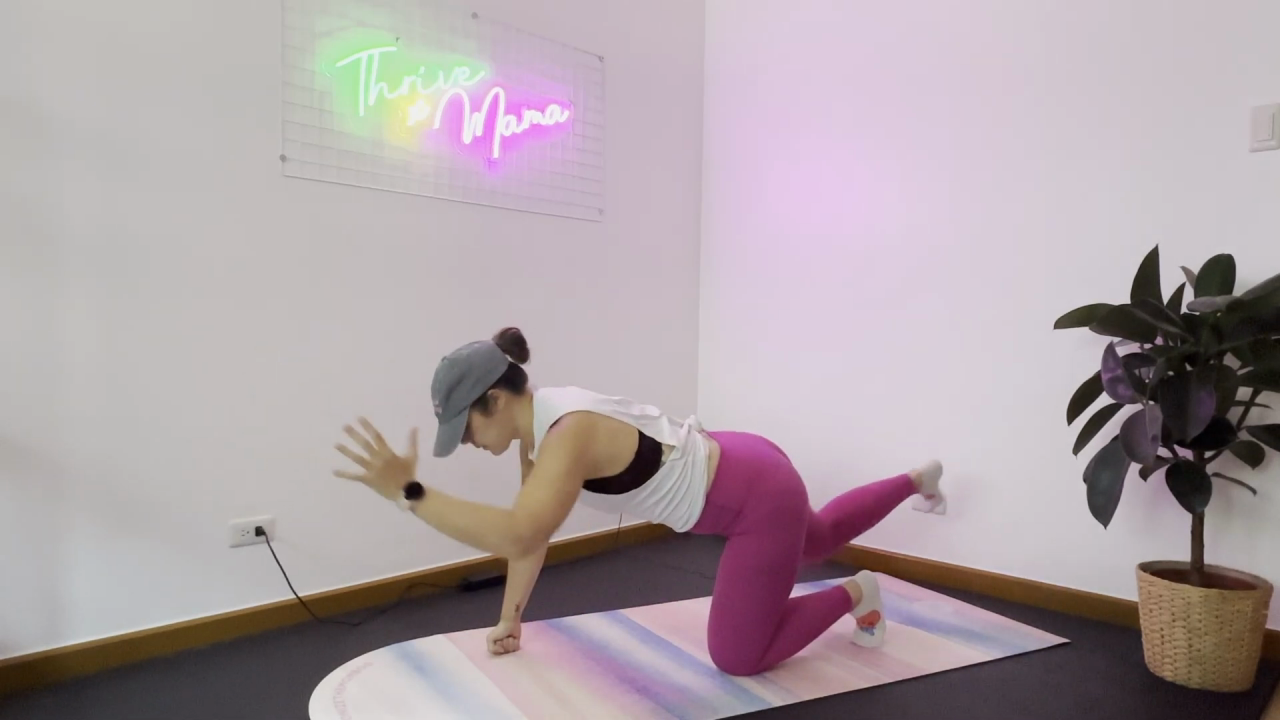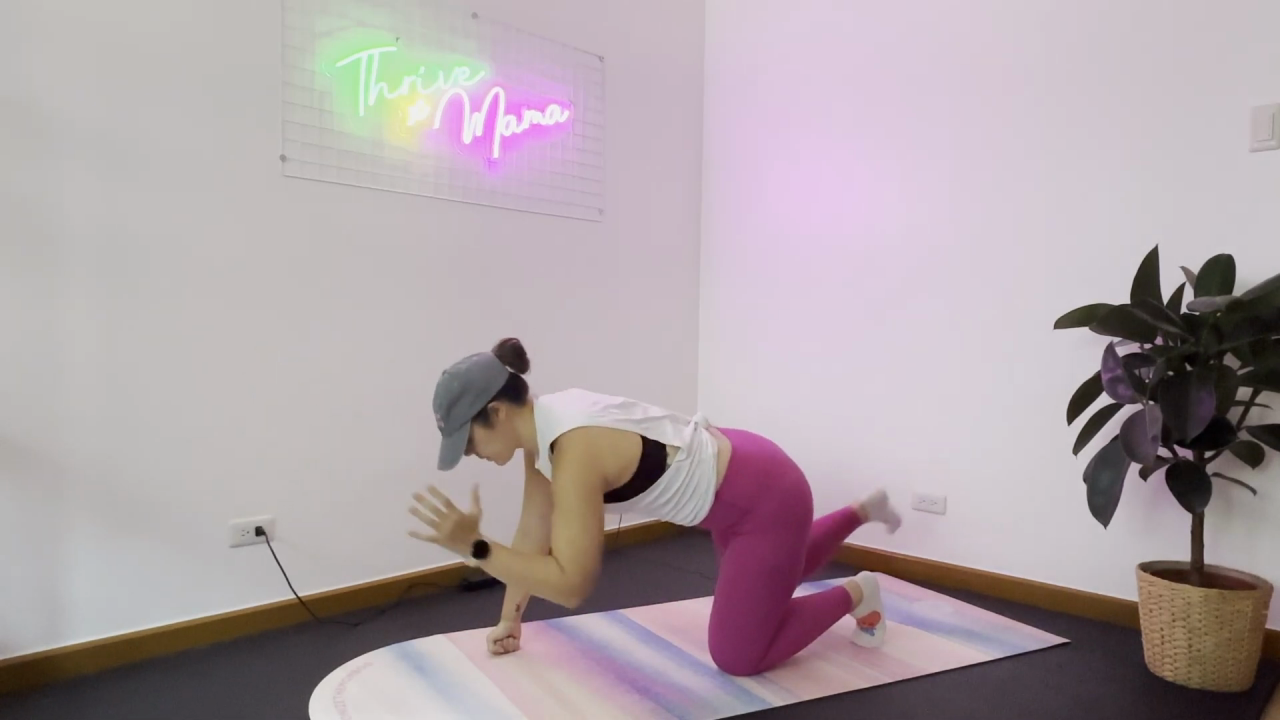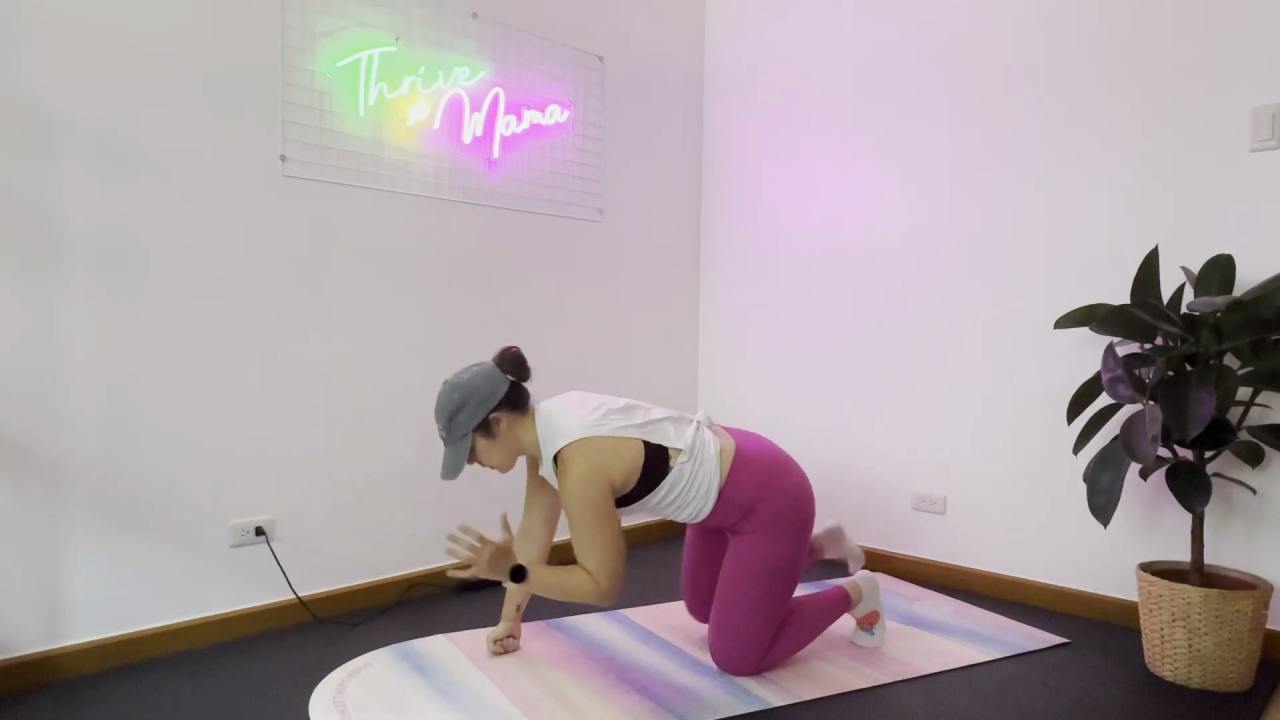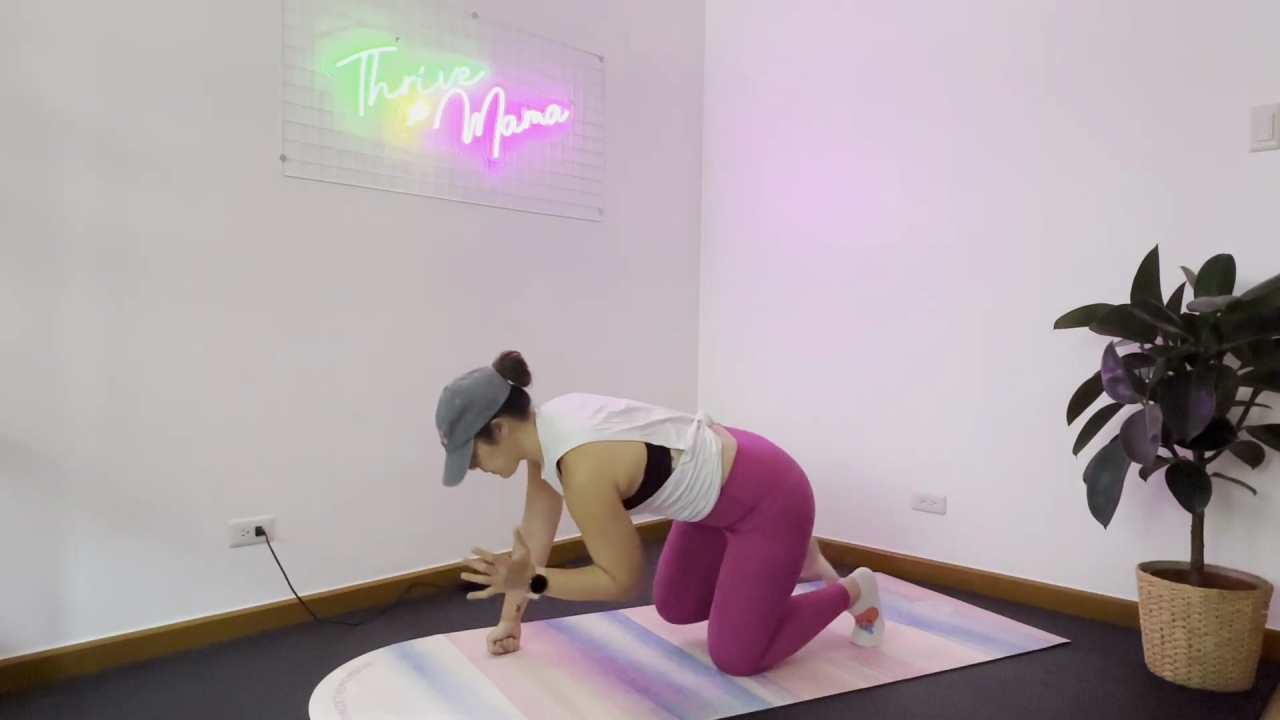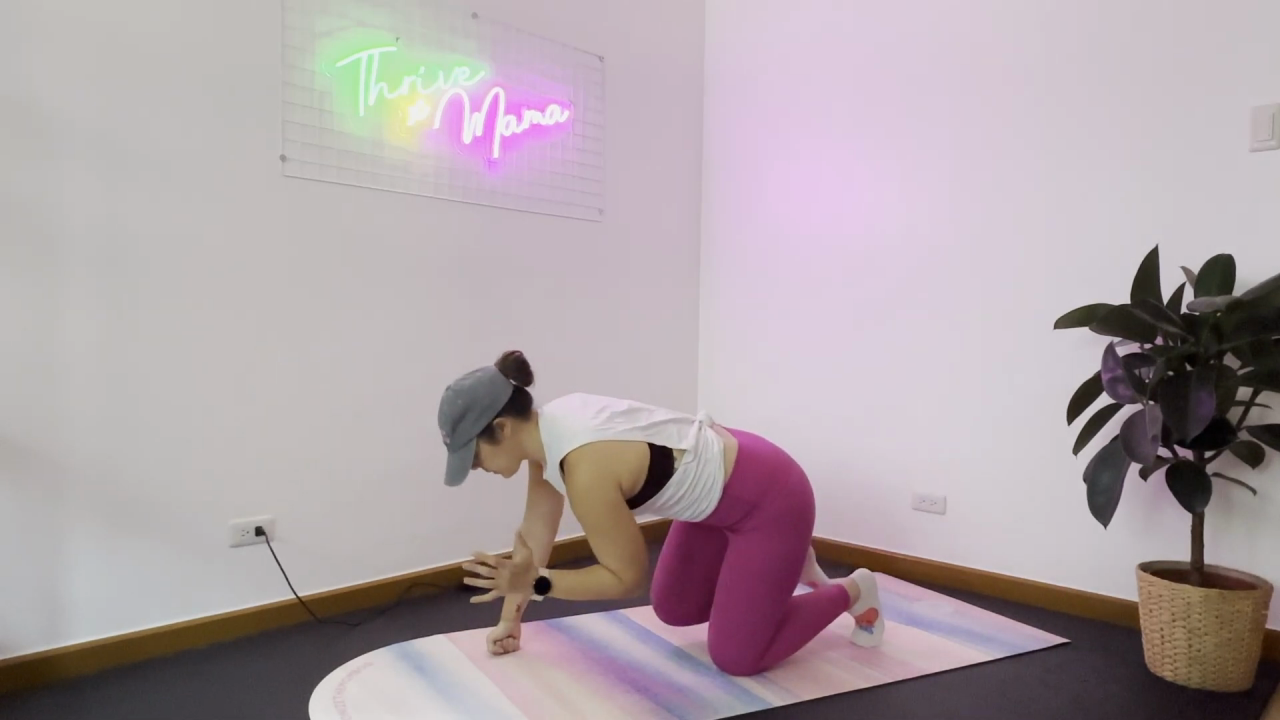
dt=0.2s
person 1, frame 1
left shoulder: (568, 435)
right shoulder: (536, 424)
left elbow: (519, 539)
right elbow: (532, 535)
left wrist: (408, 490)
right wrist: (510, 619)
left hip: (760, 499)
right hip: (734, 463)
left knee: (737, 656)
right knee: (817, 542)
left ankle: (855, 594)
right ankle: (917, 479)
person 1, frame 2
left shoulder: (575, 452)
right shoulder: (540, 424)
left elbow: (572, 584)
right elbow: (535, 530)
left wrist: (474, 547)
right wrist: (509, 620)
left hip: (765, 497)
right hip: (733, 465)
left knee: (737, 657)
right knee: (780, 573)
left ankle: (856, 594)
right ankle: (862, 510)
person 1, frame 3
left shoulder: (579, 462)
right shoulder: (542, 426)
left elbow: (603, 587)
right elbow: (534, 531)
left wrist: (508, 571)
right wrist: (510, 619)
left hip: (767, 497)
right hip: (729, 471)
left knee: (737, 656)
right knee: (705, 609)
left ankle: (854, 594)
right ankle: (818, 545)
person 1, frame 4
left shoulder: (583, 467)
right shoulder: (544, 427)
left elbow: (622, 580)
right elbow: (535, 531)
left wrist: (528, 582)
right wrist: (510, 618)
left hip: (766, 497)
right hip: (721, 478)
left knee: (736, 657)
right knee: (676, 610)
left ankle: (851, 593)
right ankle: (793, 559)
person 1, frame 5
left shoulder: (585, 468)
right shoulder: (545, 429)
left elbow: (629, 578)
right elbow: (536, 530)
left wrist: (532, 584)
right wrist: (510, 618)
left hip: (768, 497)
right hip: (722, 480)
left knee: (735, 657)
right knee: (672, 610)
left ankle: (851, 592)
right ankle: (785, 564)
